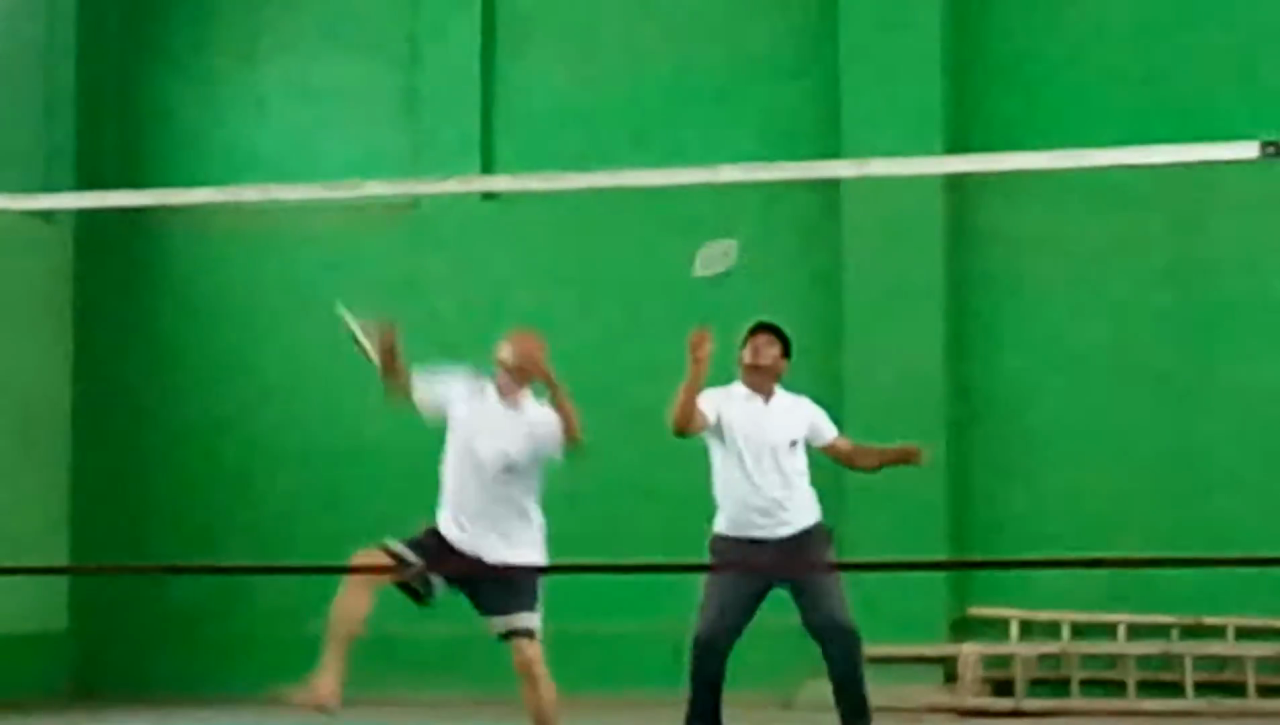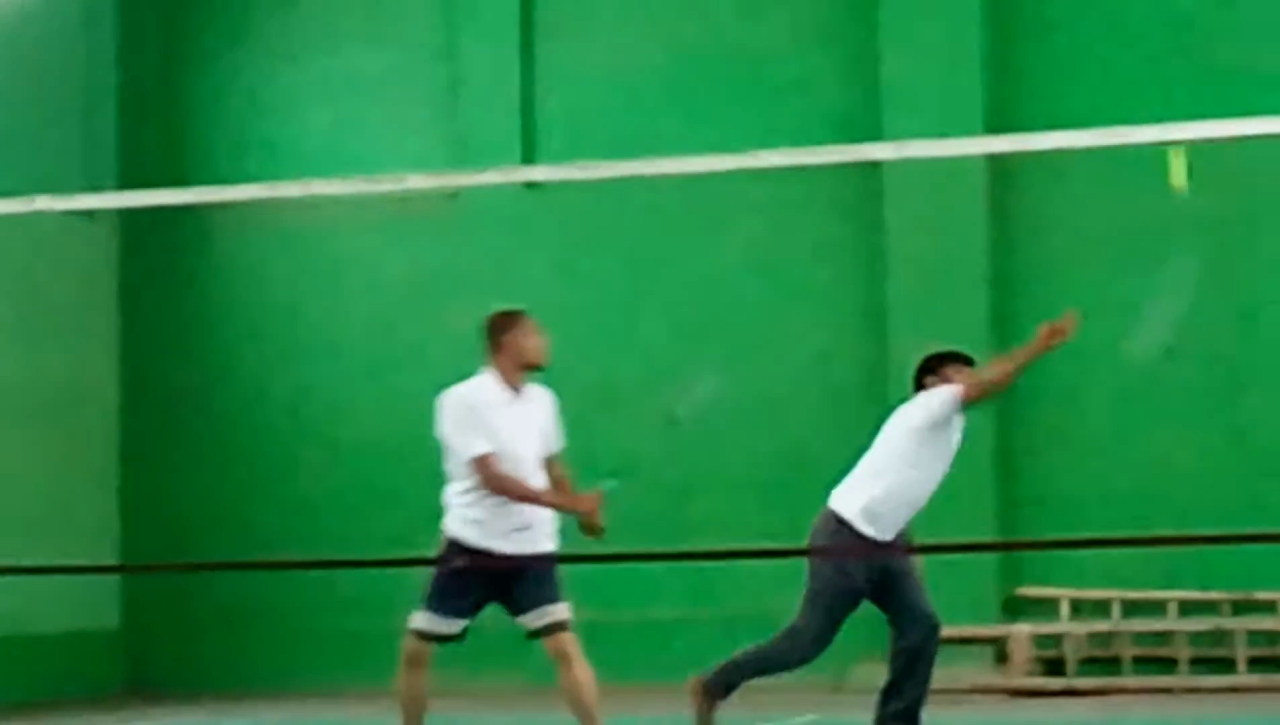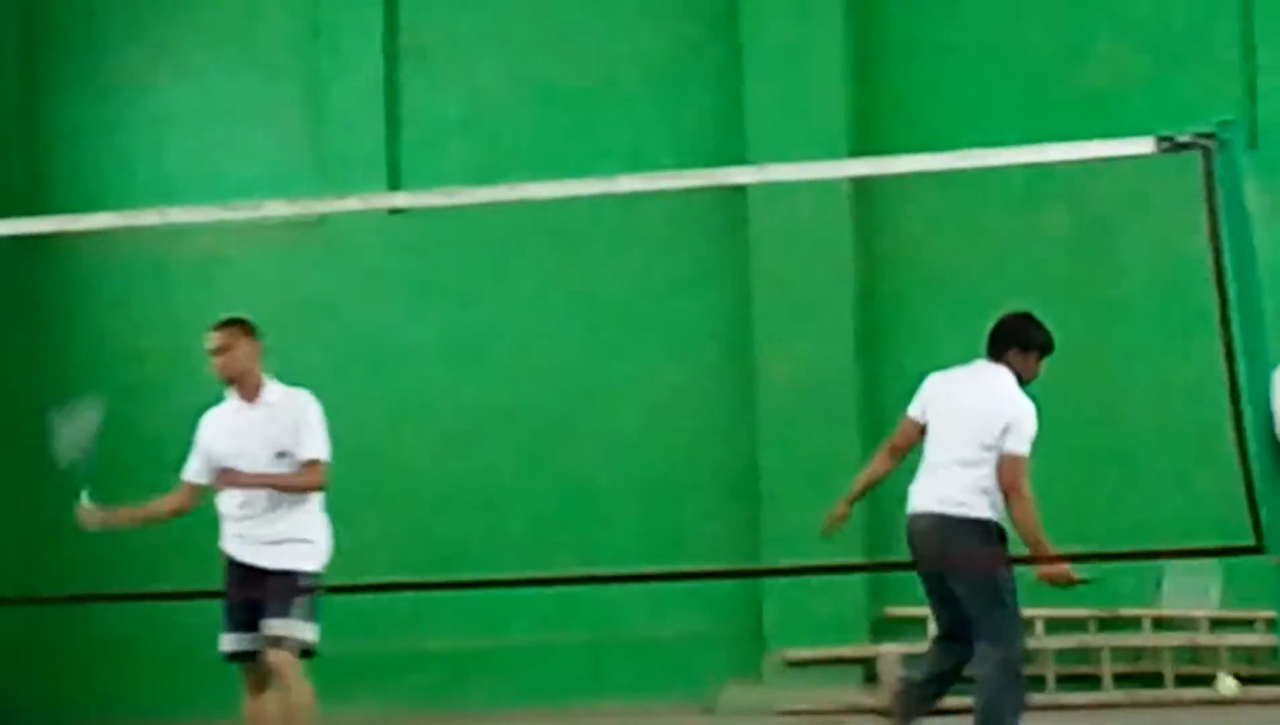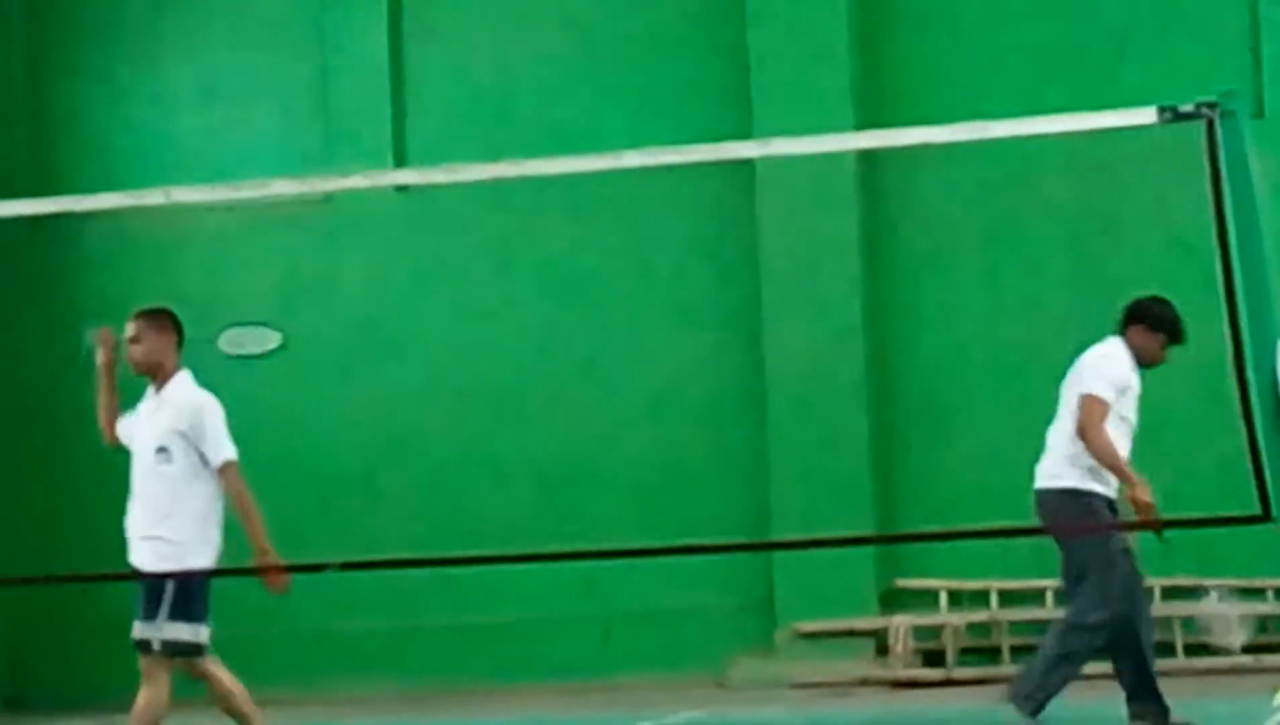
dt=0.5s
person 1, frame 1
left shoulder: (803, 410)
right shoulder: (716, 401)
left elbow: (851, 454)
right elbow: (681, 425)
left wrist: (897, 454)
right wrist: (696, 369)
left hip: (802, 541)
right hip: (738, 546)
left knee: (840, 633)
right knee: (711, 639)
person 1, frame 2
left shoulder: (940, 424)
right shoulder: (933, 406)
right elbow: (981, 386)
right wrist: (1038, 346)
left hip: (879, 542)
right hip: (845, 537)
left knee: (921, 626)
right knee: (809, 639)
right ankle: (714, 686)
person 1, frame 3
left shoulder: (938, 383)
right shoulder: (1017, 406)
left elbow: (893, 450)
right elbow: (1014, 489)
left wrist: (848, 500)
right wrist: (1046, 558)
left hip: (922, 521)
right hip: (967, 526)
left knee: (956, 636)
right knee: (1002, 641)
person 1, frame 4
left shoulder: (1114, 370)
right shoulder: (1110, 362)
right elbow: (1089, 428)
right wrist: (1136, 483)
left hip: (1083, 496)
right hip: (1074, 495)
left knee: (1129, 605)
right knee: (1101, 607)
person 2, frame 1
left shoulder: (541, 421)
right shoulder: (464, 389)
left elbow: (573, 439)
right elbow: (402, 388)
left wrist: (551, 379)
right wrist: (389, 353)
left hip: (512, 558)
right hip: (451, 541)
left knee: (527, 661)
right knee: (366, 567)
right ankle: (327, 684)
person 2, frame 2
left shoulder: (544, 402)
right shoulder: (461, 400)
right elbow: (492, 478)
left wrist: (581, 511)
right wrist: (569, 504)
left hip: (530, 549)
right hip: (471, 544)
left knee: (565, 647)
right knee: (415, 650)
person 2, frame 3
left shoulder: (299, 404)
right shoulder: (213, 423)
left elbow: (316, 476)
right elbow: (187, 496)
left wrist: (252, 478)
right wrist: (112, 517)
left hip: (293, 555)
right hip: (243, 558)
left knee: (282, 662)
right knee: (254, 673)
person 2, frame 4
left shoulder: (197, 405)
right shoulder: (151, 403)
left elbow: (232, 479)
right elbow: (111, 434)
left wrist: (265, 552)
right wrist: (104, 367)
left hip: (177, 556)
right hip: (151, 554)
left knee: (153, 665)
right knee: (195, 662)
